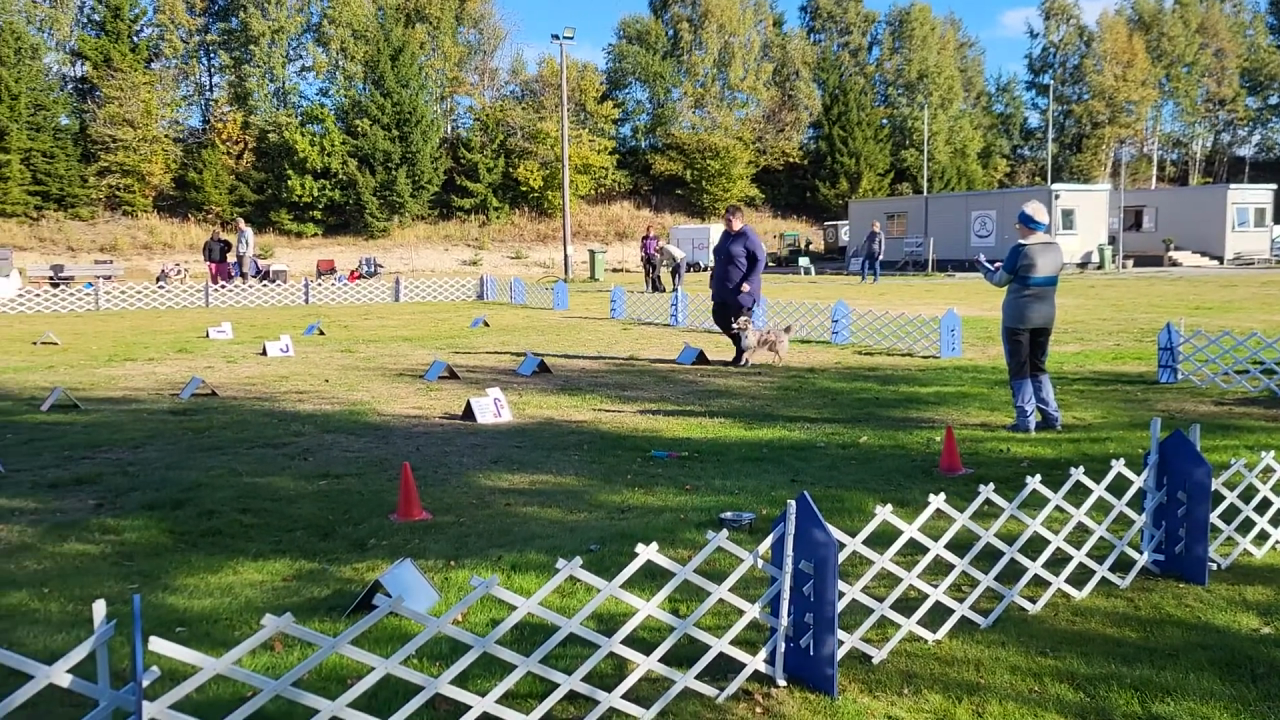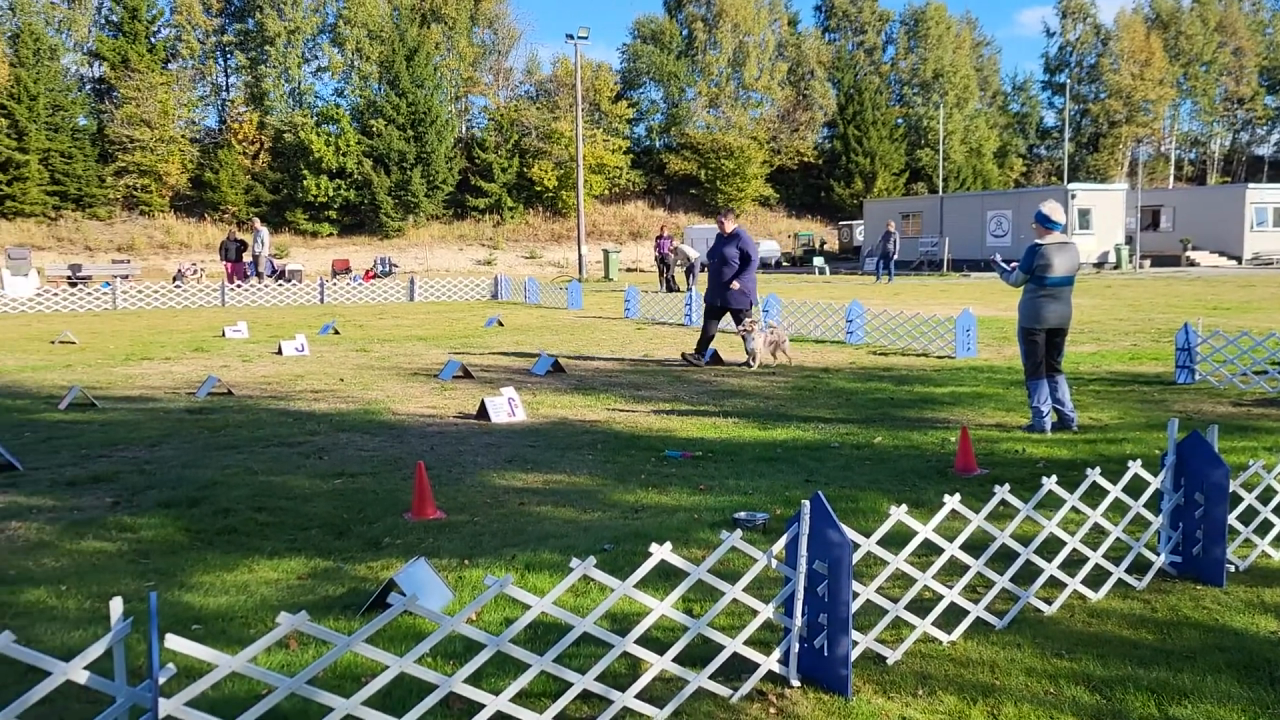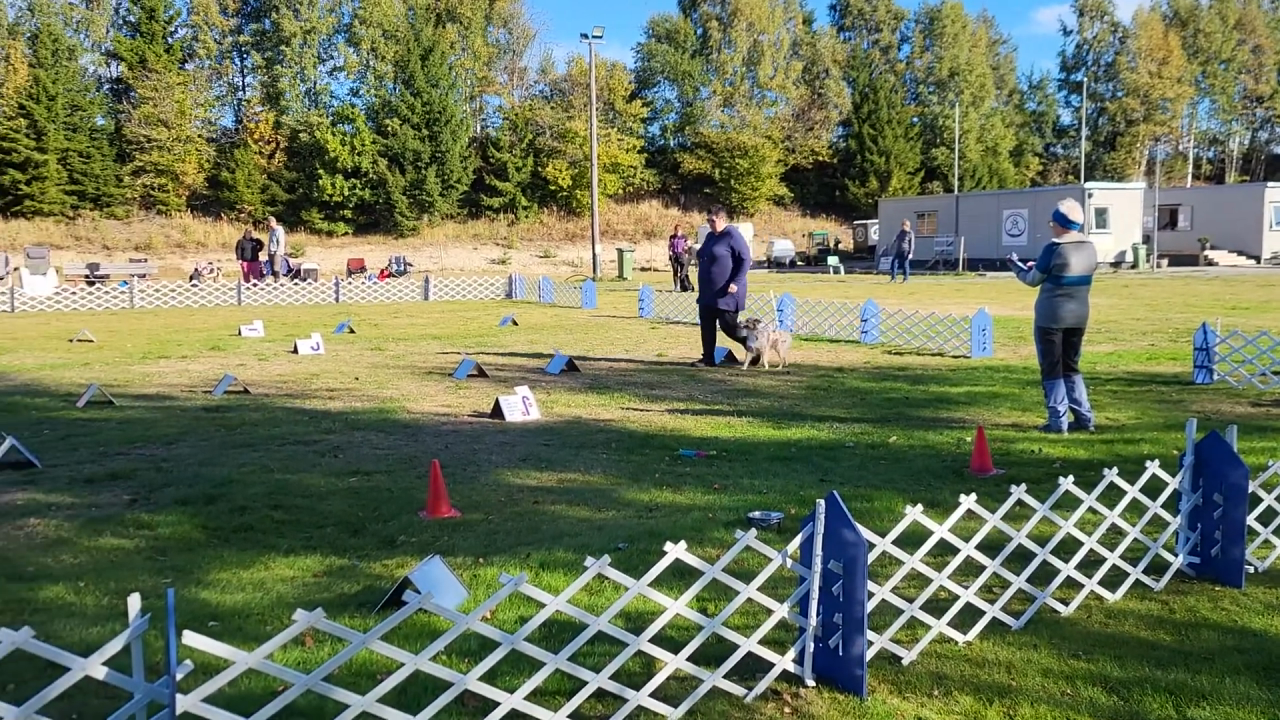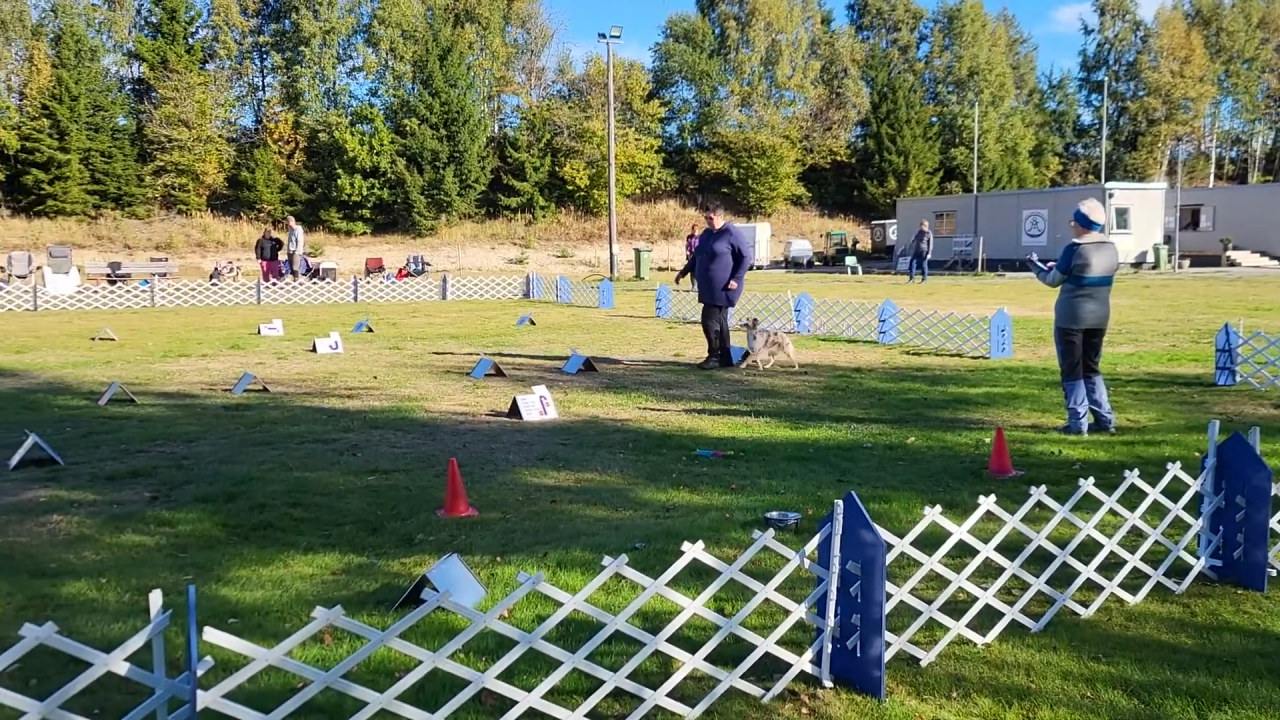
dt=0.2s
person 1, frame 1
left shoulder: (1020, 250)
right shoulder: (1056, 250)
left elbow: (1000, 281)
left wrist: (984, 266)
right wrist: (1005, 268)
left hip: (1018, 317)
right hip: (1045, 317)
left knee: (1019, 370)
right knee: (1038, 368)
left ankle: (1026, 421)
right ankle: (1052, 418)
person 1, frame 2
left shoulder: (1037, 249)
right shoulder: (1073, 250)
left elbow: (1017, 281)
left wrist: (1000, 266)
right wrist: (1021, 268)
left hip: (1034, 317)
right hip: (1061, 318)
left knee: (1035, 370)
right knee: (1054, 368)
left ankle: (1041, 422)
right ankle: (1068, 418)
person 1, frame 3
left shoulder: (1054, 248)
right shoulder: (1090, 249)
left elbow: (1034, 280)
left wrist: (1016, 265)
right wrist: (1039, 267)
left hip: (1051, 317)
right hip: (1078, 317)
left knee: (1052, 370)
right knee: (1071, 368)
left ankle: (1058, 422)
right ankle: (1084, 418)
person 1, frame 4
left shoulder: (1075, 249)
right shoulder: (1112, 249)
left elbow: (1054, 281)
left wrist: (1036, 265)
right wrist: (1058, 268)
left hip: (1071, 317)
right hip: (1099, 318)
left knee: (1072, 371)
right knee: (1091, 369)
left ankle: (1078, 423)
right ankle: (1105, 420)
